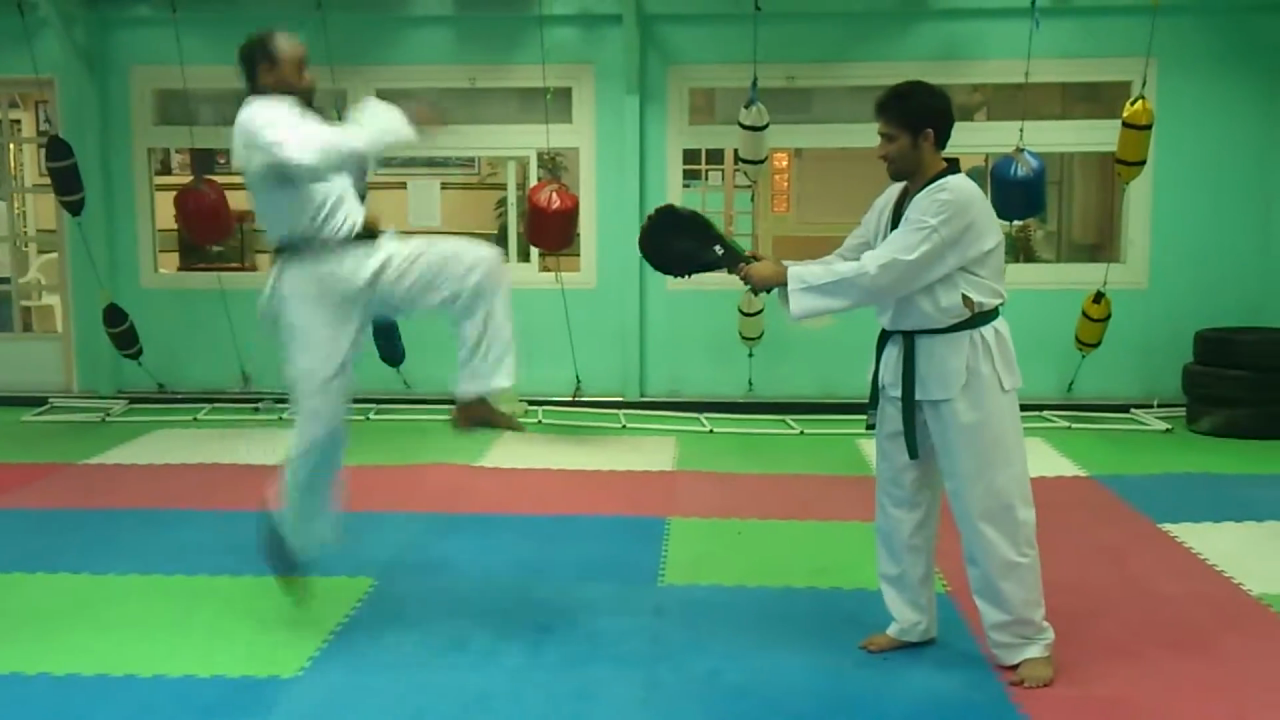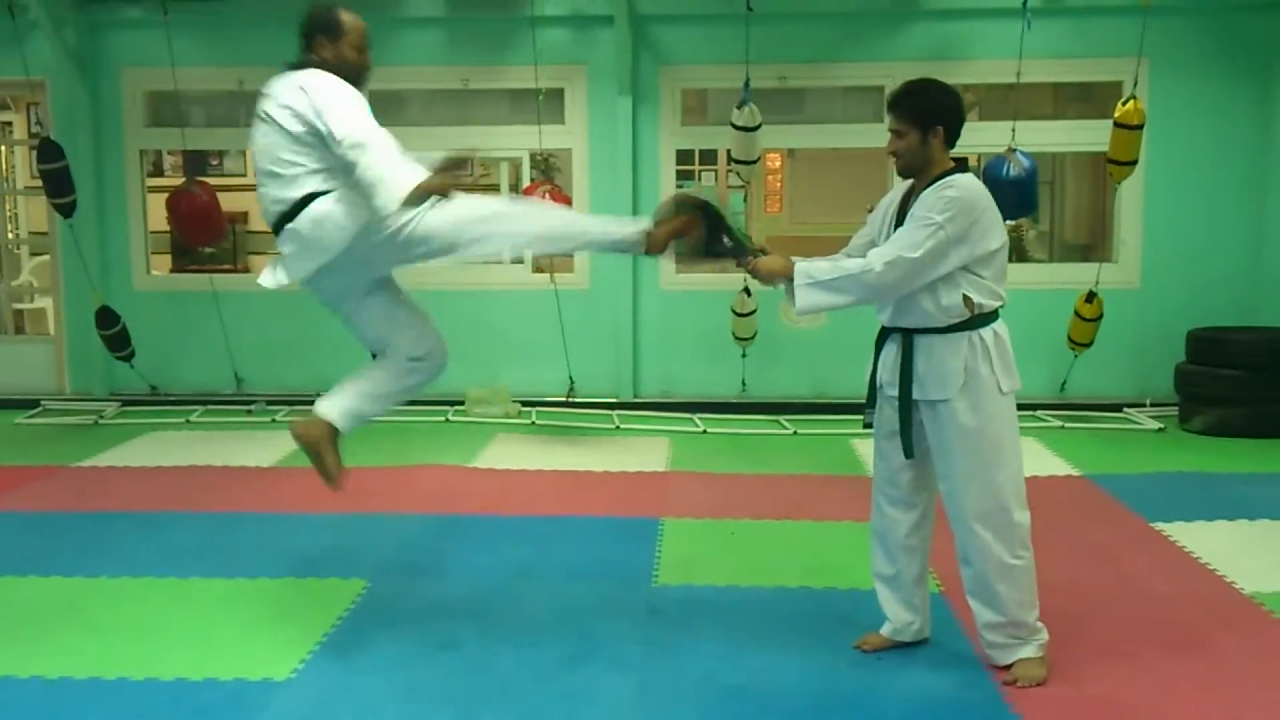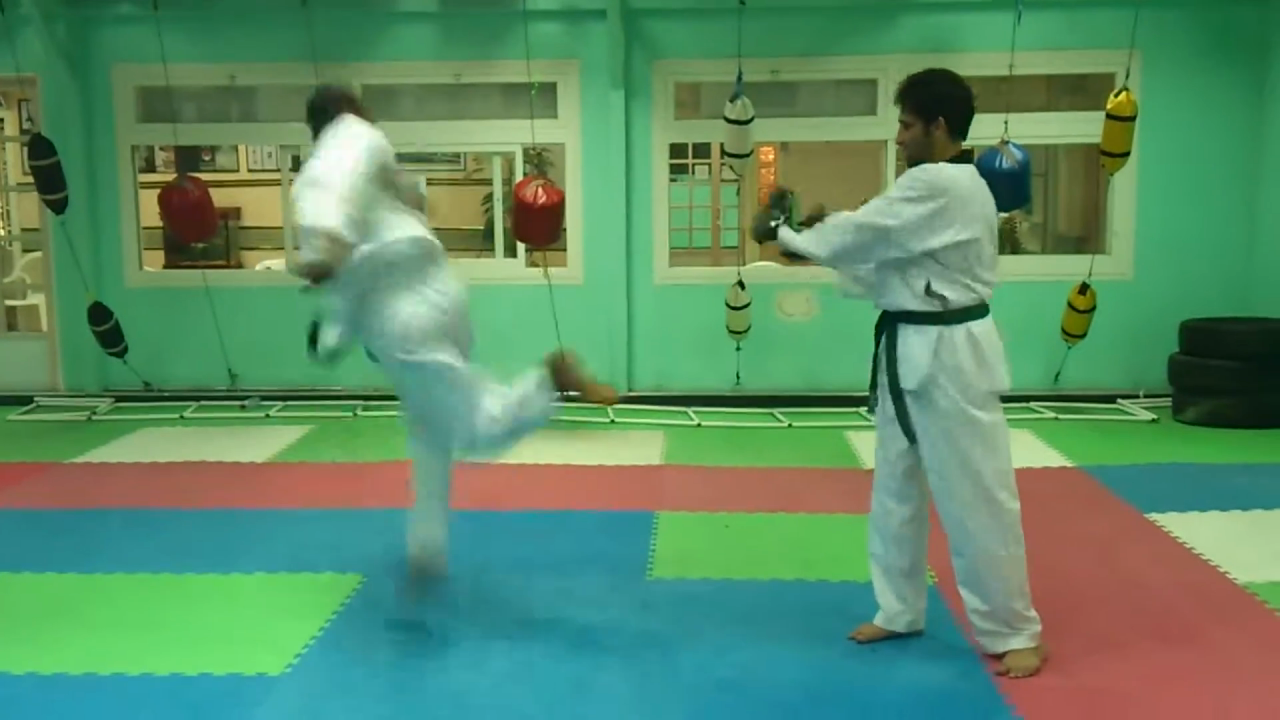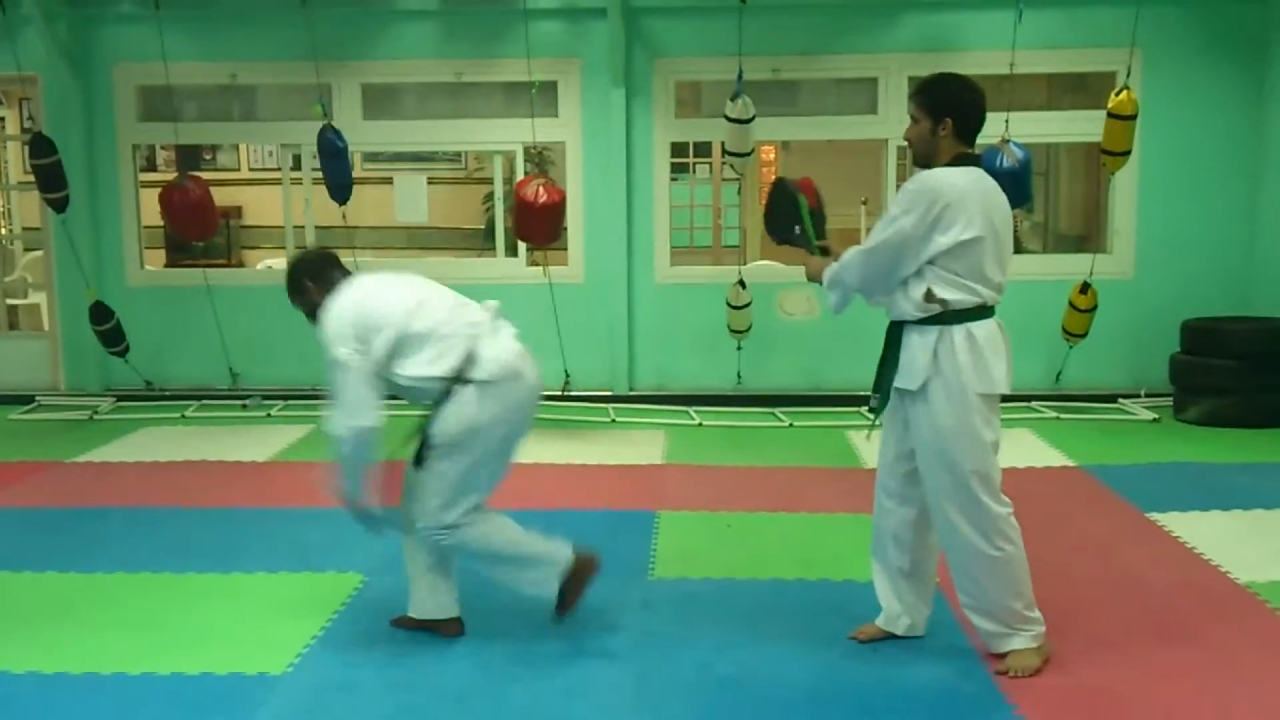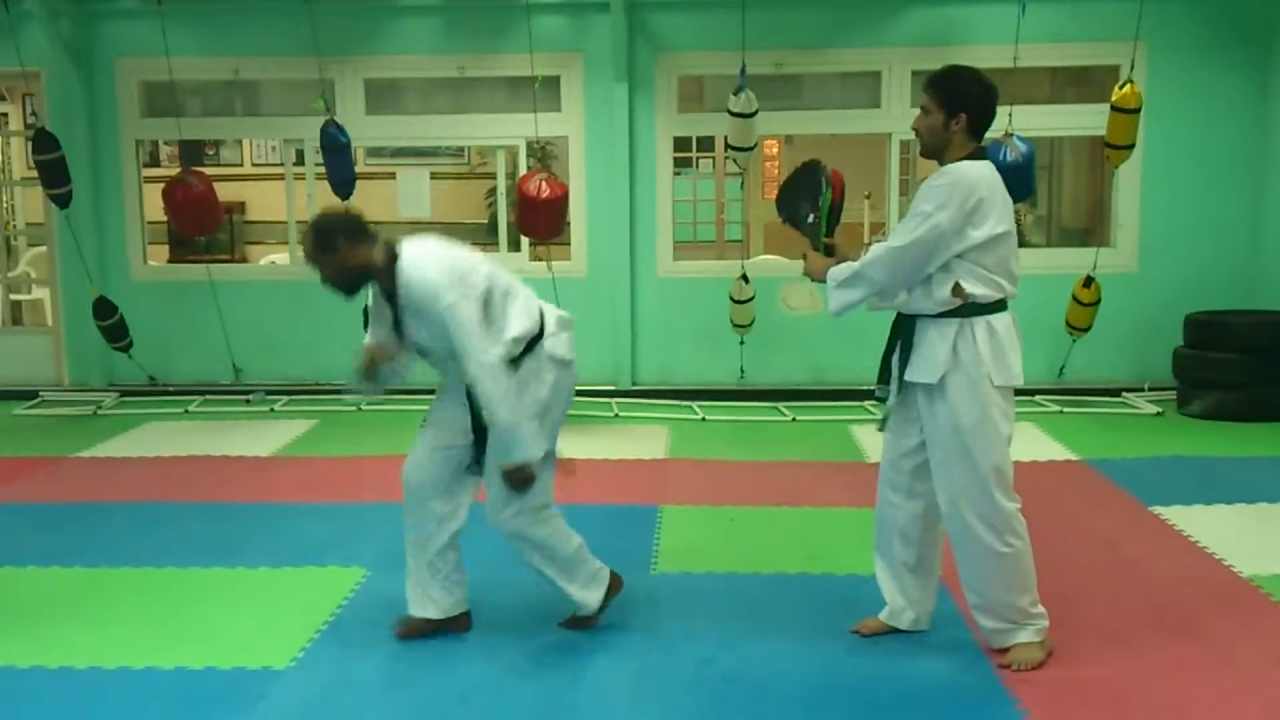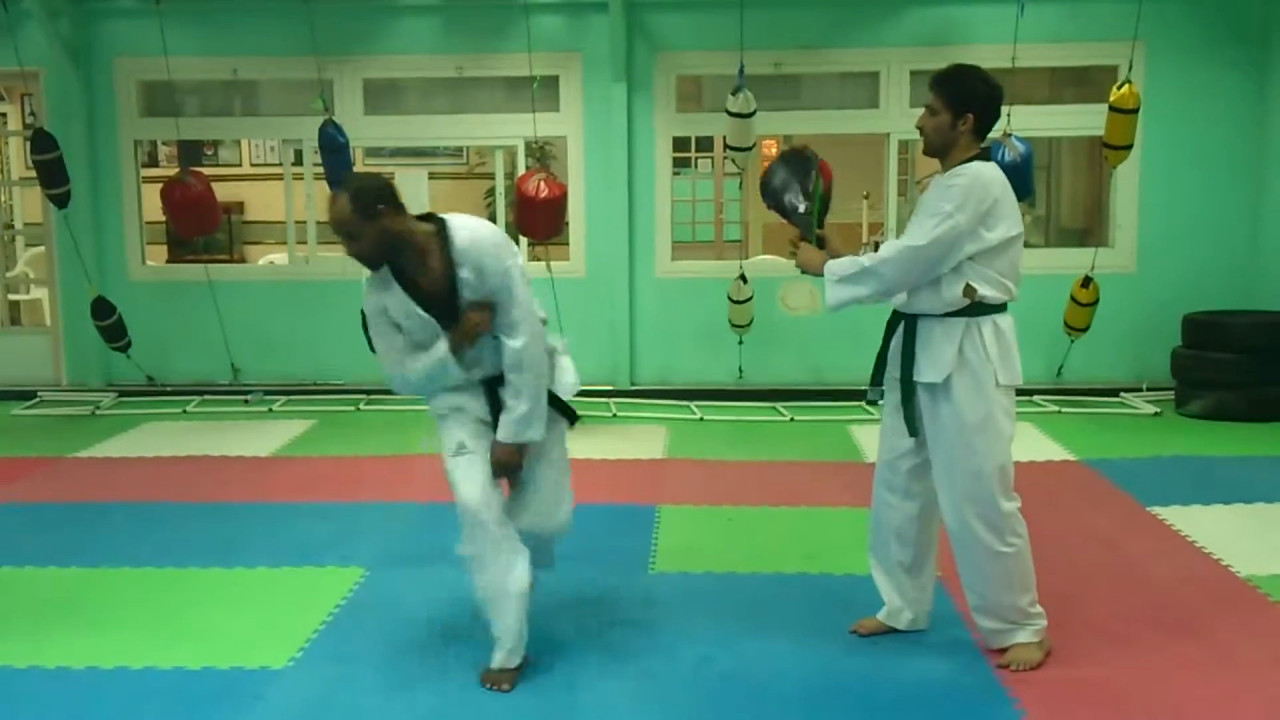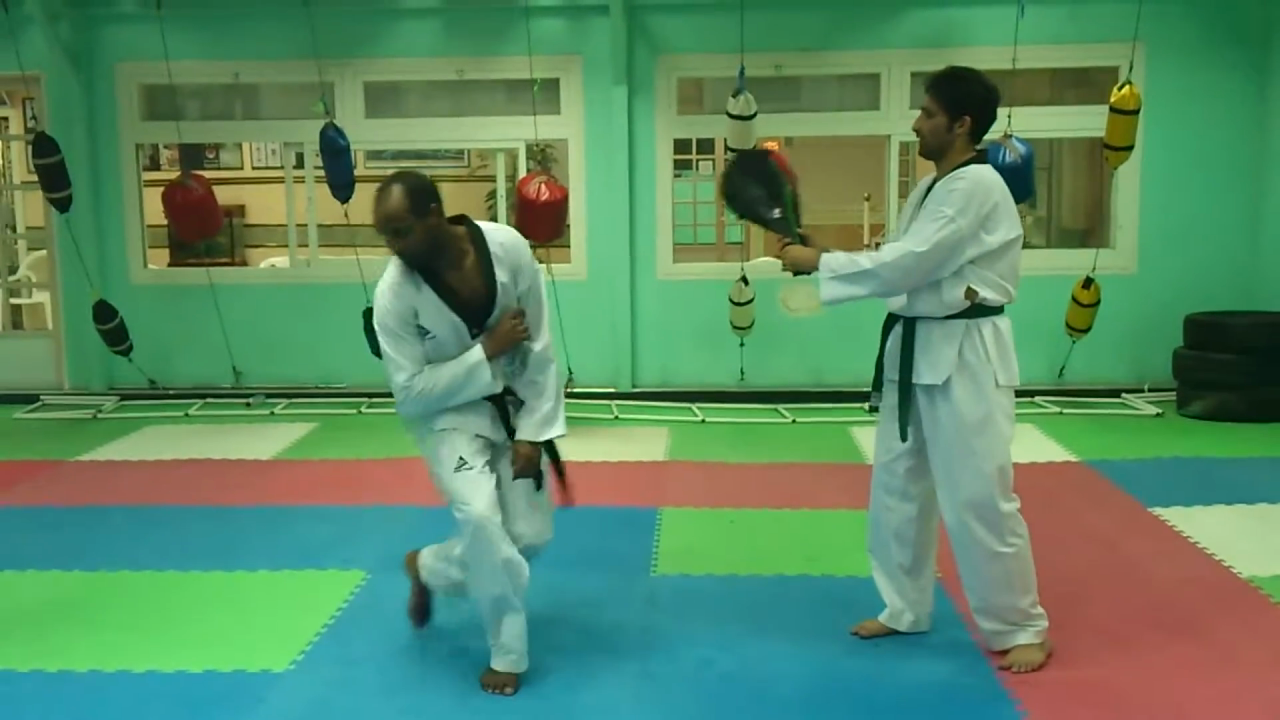
dt=0.2s
person 1, frame 1
left shoulder: (957, 200)
right shoulder: (894, 200)
left elbow: (882, 275)
right elbow: (850, 261)
left wrist: (785, 278)
right wrist: (777, 271)
left hip: (964, 366)
right hip: (906, 363)
left knee: (990, 506)
right knee: (900, 498)
left ankle: (1025, 640)
right ankle: (911, 621)
person 1, frame 2
left shoulder: (961, 201)
right shoulder: (904, 198)
left elbow: (885, 270)
right elbow: (869, 272)
left wrist: (787, 270)
right wrist: (794, 268)
left hip: (962, 367)
right hip: (907, 363)
left knee: (986, 507)
right knee: (896, 496)
left ankle: (1020, 641)
right ankle: (905, 620)
person 1, frame 3
left shoulder: (934, 186)
right shoulder: (957, 184)
left elbow: (856, 233)
left wrist: (788, 235)
right wrist: (844, 253)
left hip: (951, 357)
right hip: (916, 354)
left knee: (976, 498)
right knee: (897, 488)
left ankle: (1016, 632)
right ankle: (901, 611)
person 1, frame 4
left shoulder: (931, 188)
right shoulder: (981, 189)
left elbow: (874, 263)
left wrist: (827, 274)
right wrist: (847, 271)
left hip: (950, 360)
right hip: (926, 357)
left knee: (968, 501)
right knee: (899, 491)
left ankle: (1020, 631)
right ankle: (902, 614)
person 1, frame 5
left shoulder: (960, 183)
right shoulder: (962, 181)
left elbow: (898, 261)
left wrist: (831, 274)
right wrist: (849, 267)
left hip: (965, 355)
right hip: (928, 350)
left knee: (976, 496)
right knee: (904, 484)
left ankle: (1022, 627)
right ankle: (906, 607)
person 1, frame 6
left shoulder: (976, 183)
right shoulder: (948, 184)
left elbow: (905, 261)
right elbow: (913, 266)
left wrist: (827, 267)
right wrist: (837, 260)
left hip: (966, 355)
right hip: (919, 349)
left knee: (977, 497)
right knee: (900, 484)
left ankle: (1021, 626)
right ankle: (904, 607)
person 1, frame 7
left shoulder: (977, 187)
right shoulder: (933, 186)
left elbow: (907, 264)
right elbow: (900, 260)
left wrist: (820, 263)
right wrist: (817, 254)
left hip: (964, 356)
right hip: (913, 350)
left knee: (977, 497)
right knee: (898, 486)
left ankle: (1022, 628)
right ankle: (905, 609)
person 2, frame 1
left shoulder: (289, 121)
right shoulder: (260, 122)
right elbow: (313, 155)
right wrist: (390, 125)
left hip: (367, 263)
right hip: (317, 280)
left knee: (478, 266)
right knee: (320, 424)
left ankle: (476, 398)
right ankle: (292, 534)
person 2, frame 2
left shoulder: (284, 97)
right shoulder: (321, 86)
right elbow: (358, 142)
left wrist: (425, 170)
right wrist: (412, 185)
left hip: (318, 255)
right hip: (333, 227)
left knee: (417, 355)
right knee: (510, 218)
left ankle: (326, 421)
person 2, frame 3
left shoulder: (313, 175)
right shoulder: (355, 138)
left hip: (385, 320)
right hip: (418, 298)
left knee: (456, 430)
left ankle: (427, 552)
person 2, frame 4
left shoulder: (338, 323)
right shoulder: (384, 287)
left elbow: (356, 421)
left wrist: (356, 494)
left hip: (486, 392)
right hip: (502, 369)
left knee: (444, 518)
right knee: (422, 503)
left ankle: (565, 568)
right ankle: (436, 610)
person 2, frame 5
left shoulder: (425, 274)
right shoulder: (385, 287)
left elbow: (485, 363)
right elbow: (386, 352)
left wrist: (520, 452)
right wrist: (372, 365)
left hip: (529, 369)
right hip: (479, 378)
left knee: (517, 508)
right knee: (425, 481)
left ankle: (596, 588)
right ankle: (440, 607)
person 2, frame 6
left shoulder: (479, 241)
right shoulder: (378, 291)
left elbow: (524, 340)
right elbow: (403, 376)
left wrist: (516, 432)
right wrist: (454, 344)
left hip: (528, 377)
right hip: (459, 390)
left knee: (544, 514)
right knee: (479, 507)
left ankle: (524, 562)
right ankle: (508, 647)
person 2, frame 7
left shoulder: (507, 248)
right shoulder: (394, 295)
left elbow: (537, 346)
right elbow: (411, 392)
left wrist: (532, 432)
right wrist: (486, 352)
left hip: (508, 401)
right hip: (442, 412)
left knee: (528, 532)
right knee: (480, 521)
left ankle: (428, 566)
right ankle: (508, 652)
